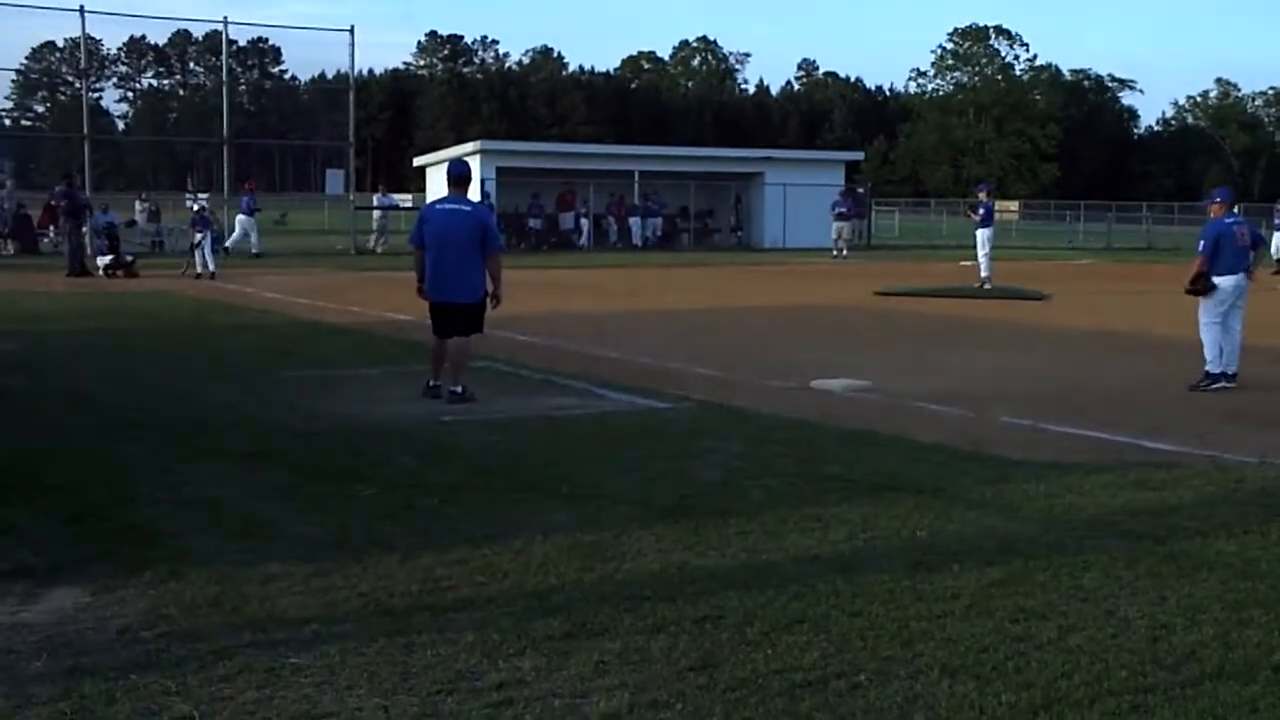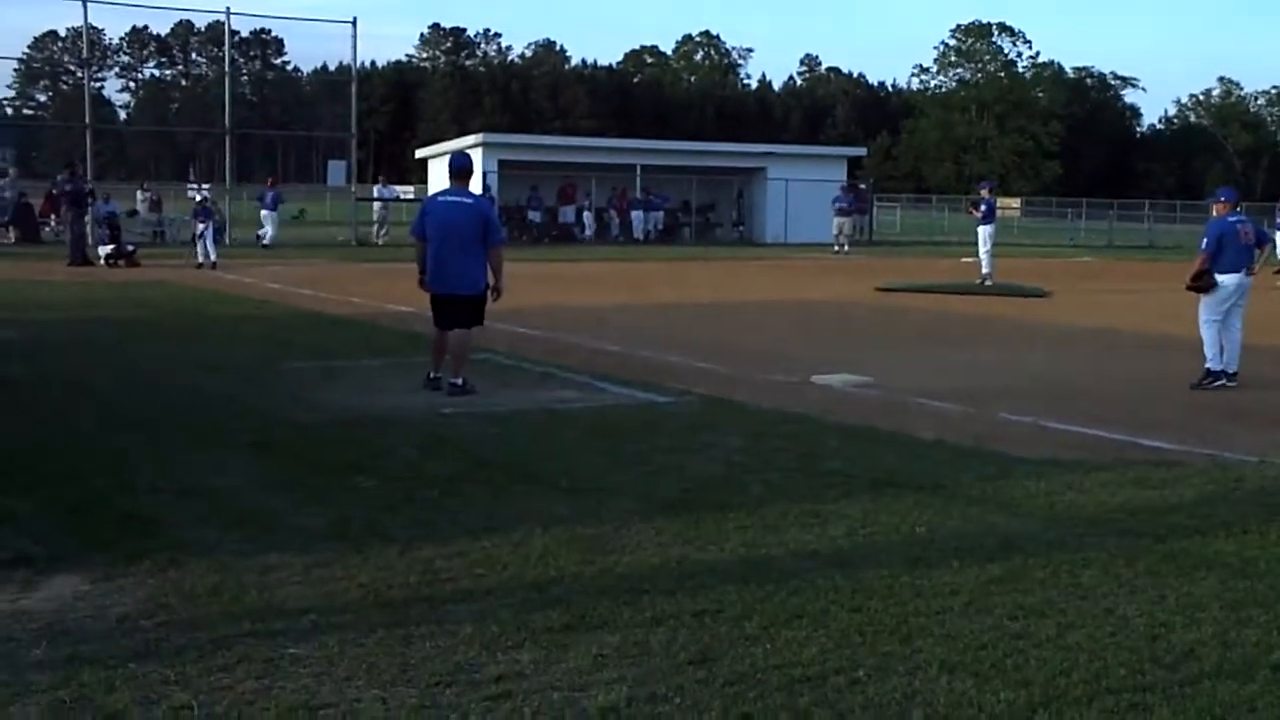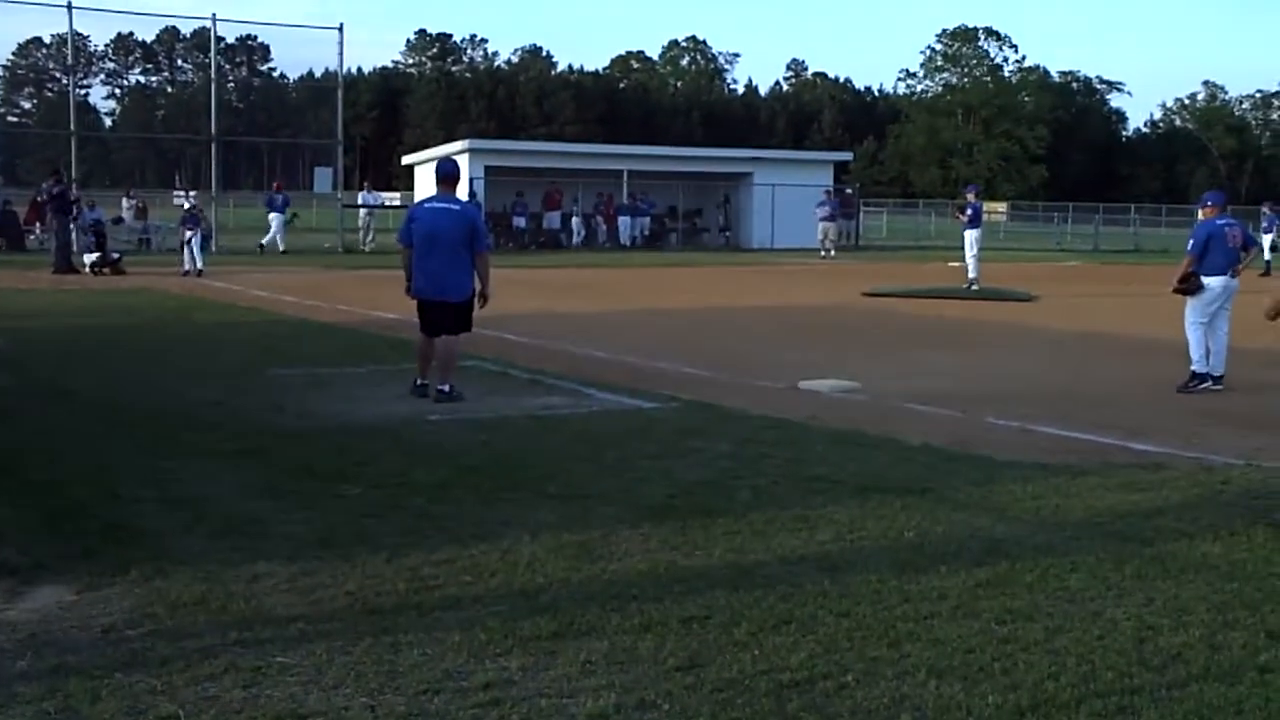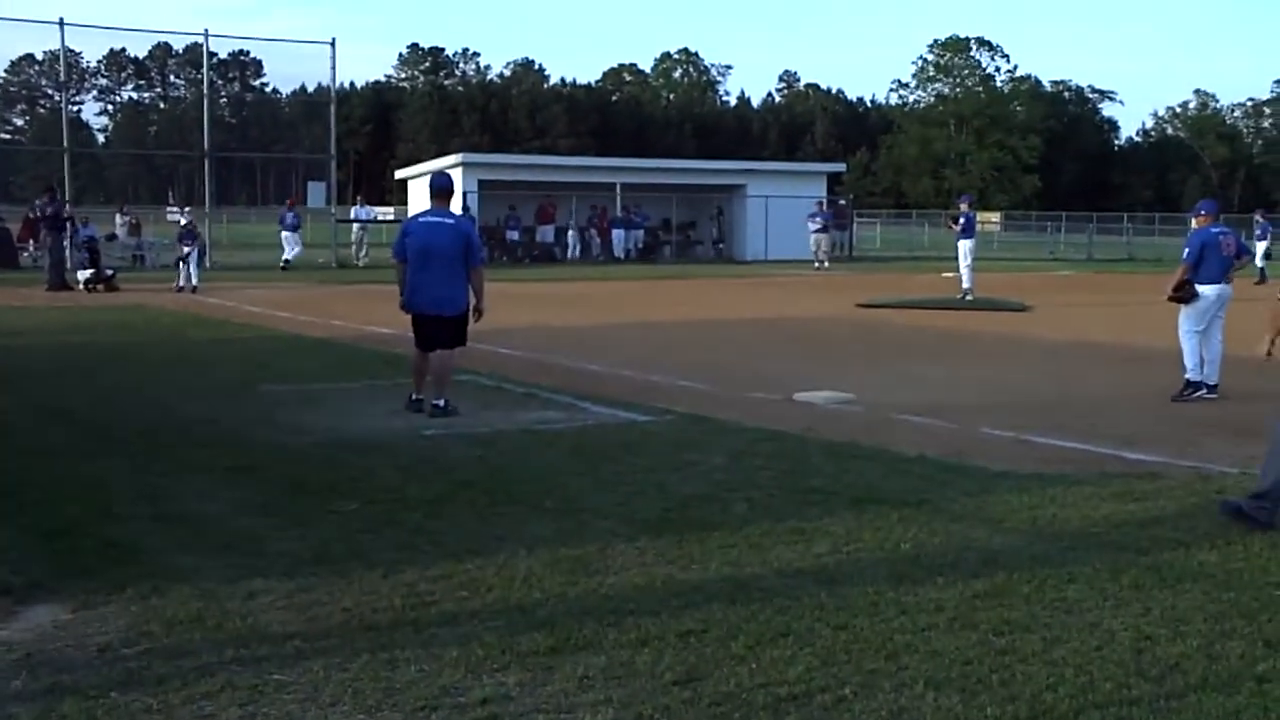
dt=0.2s
person 1, frame 1
left shoulder: (428, 211)
right shoulder: (481, 214)
left elbow: (419, 250)
right elbow: (492, 255)
left wrist: (420, 280)
right wrist: (497, 286)
left hip: (437, 287)
right hip: (469, 289)
left knee: (440, 335)
right knee: (461, 336)
left ankle: (434, 383)
right ankle: (456, 388)
person 1, frame 2
left shoulder: (429, 203)
right shoulder: (483, 206)
left elbow: (420, 242)
right elbow: (494, 248)
left wrist: (421, 272)
right wrist: (498, 279)
left hip: (438, 279)
right hip: (470, 282)
left knee: (441, 327)
right knee: (462, 328)
left ankle: (434, 375)
right ankle: (456, 381)
person 1, frame 3
left shoulder: (416, 210)
right shoulder: (469, 213)
left elbow: (407, 250)
right elbow: (480, 254)
left wrist: (409, 279)
right wrist: (485, 285)
left hip: (425, 286)
right hip: (457, 288)
left knee: (427, 333)
right knee: (450, 335)
left ankle: (421, 382)
right ankle: (443, 388)
person 1, frame 4
left shoulder: (410, 224)
right shoulder: (464, 227)
left elbow: (401, 264)
right elbow: (475, 268)
left wrist: (403, 294)
right wrist: (479, 300)
left hip: (419, 300)
right hip: (452, 302)
left knee: (422, 348)
right knee: (445, 349)
left ankle: (416, 397)
right ankle: (439, 402)
person 2, frame 1
left shoulder: (1214, 225)
right shoulder: (1244, 224)
left elbow: (1203, 256)
right elbow: (1260, 245)
left wrist: (1191, 279)
right wrist: (1252, 268)
left hip: (1220, 281)
right hip: (1241, 280)
left knee: (1210, 324)
right knee: (1233, 327)
left ankle: (1214, 373)
right ankle: (1229, 373)
person 2, frame 2
left shoulder: (1217, 224)
right shoulder: (1249, 223)
left elbow: (1205, 254)
right elbow: (1267, 243)
left wrist: (1192, 276)
right wrist: (1257, 264)
left hip: (1223, 280)
right hip: (1243, 278)
left knee: (1209, 321)
right knee: (1233, 325)
left ankle: (1214, 371)
right ankle: (1230, 372)
person 2, frame 3
left shoulder: (1205, 226)
right shoulder: (1237, 227)
left elbow: (1191, 256)
right elbow: (1254, 247)
left wrist: (1178, 277)
right wrist: (1242, 265)
left hip: (1209, 282)
right hip: (1230, 281)
left knee: (1195, 323)
right knee: (1220, 328)
left ankle: (1200, 373)
right ankle: (1216, 375)
person 2, frame 4
left shoulder: (1199, 235)
right shoulder: (1230, 235)
left elbow: (1186, 264)
right elbow: (1246, 255)
left wrist: (1172, 286)
right wrist: (1232, 270)
left hip: (1203, 291)
right hip: (1223, 289)
left knee: (1189, 332)
right knee: (1214, 337)
left ankle: (1194, 381)
right ankle: (1210, 384)
